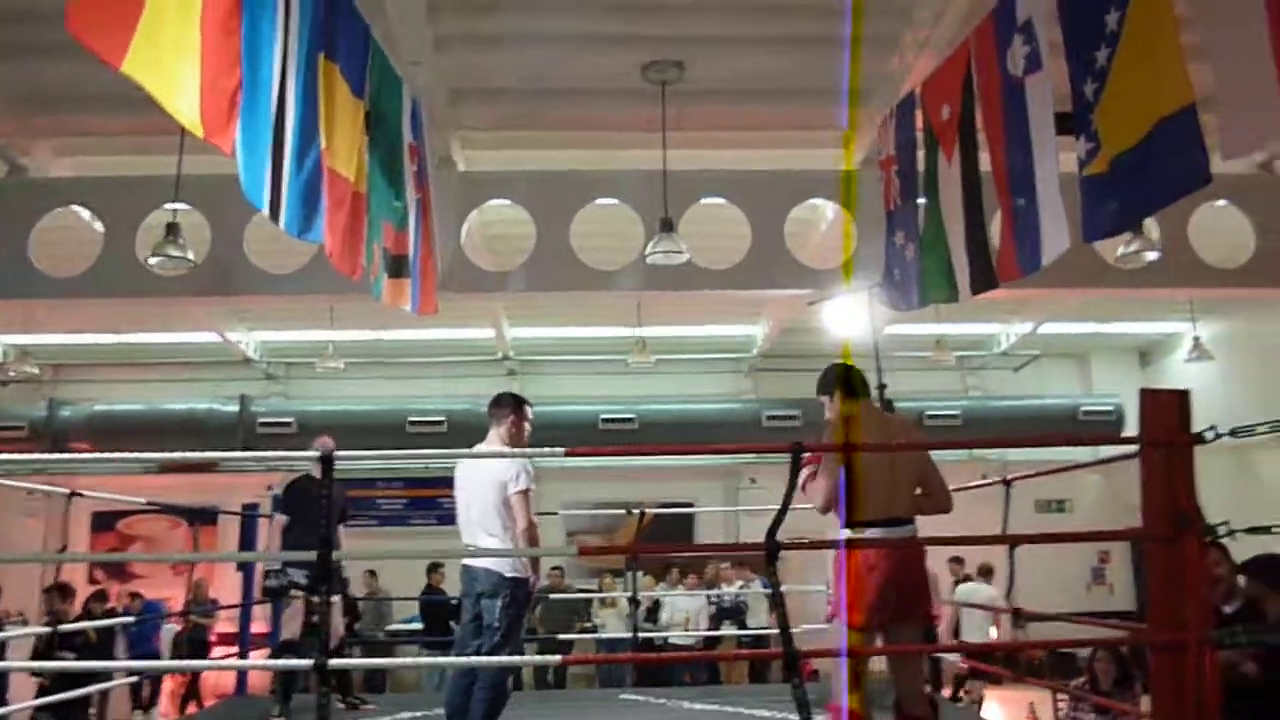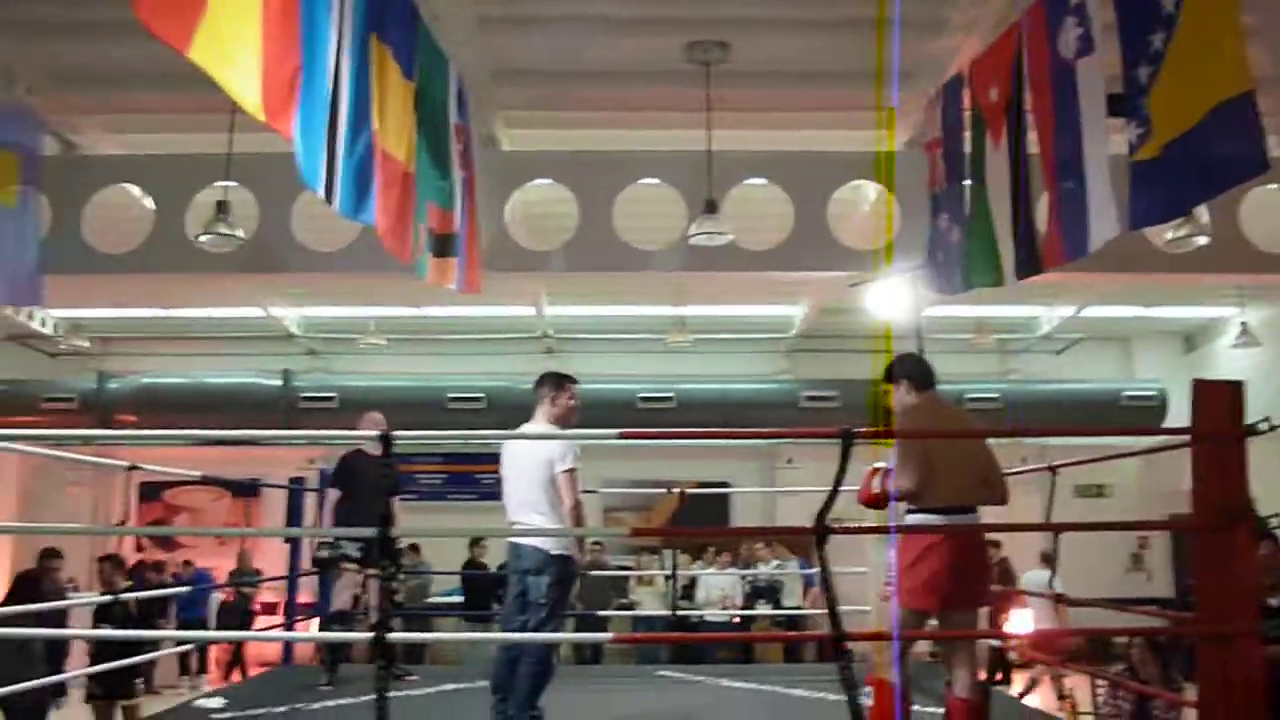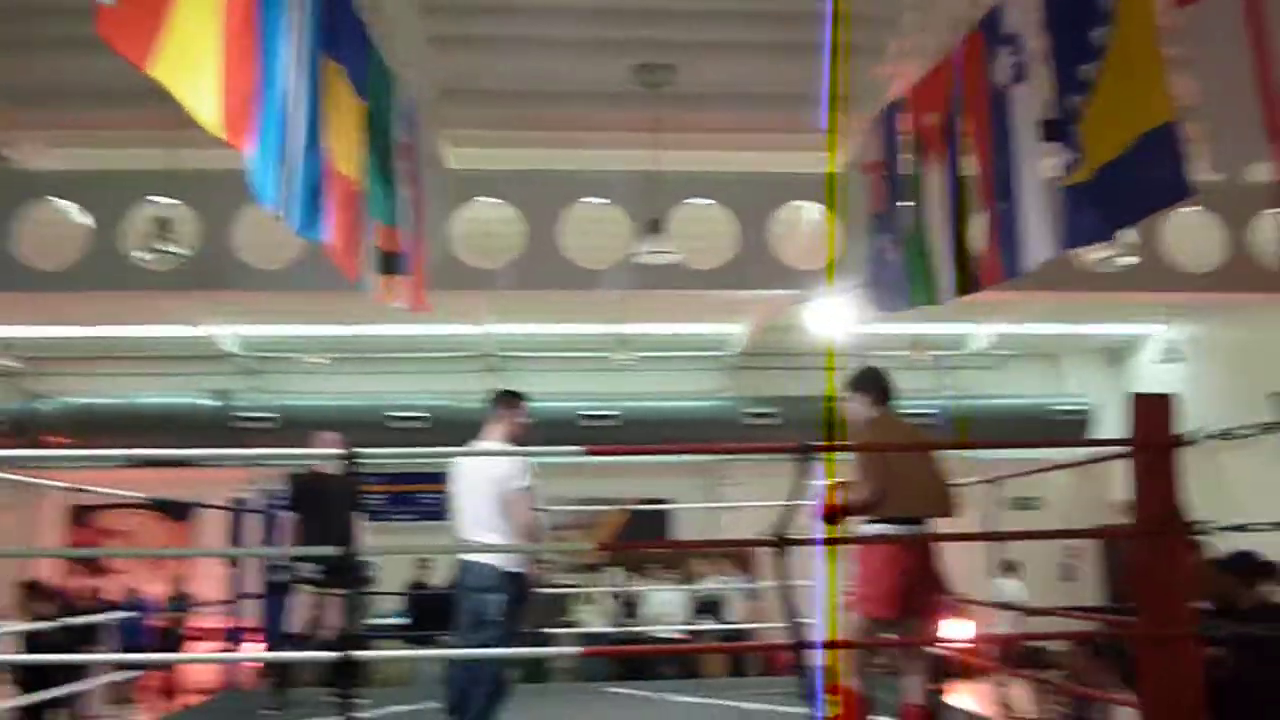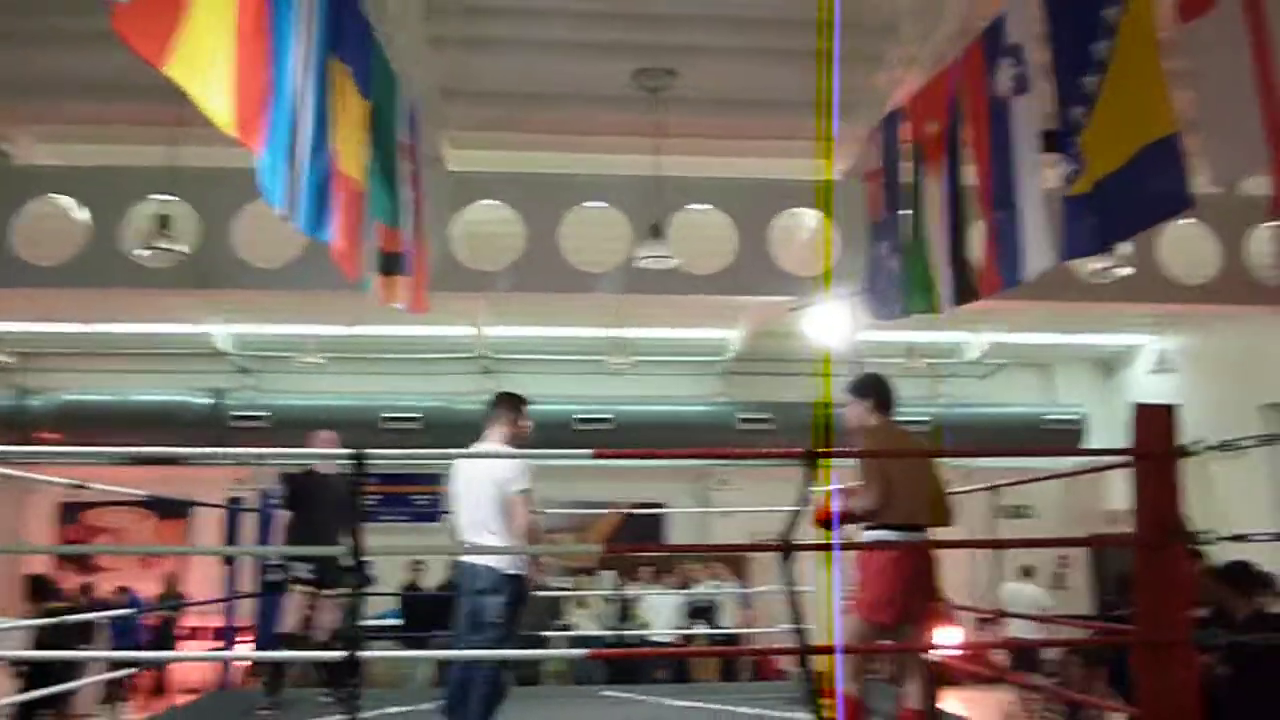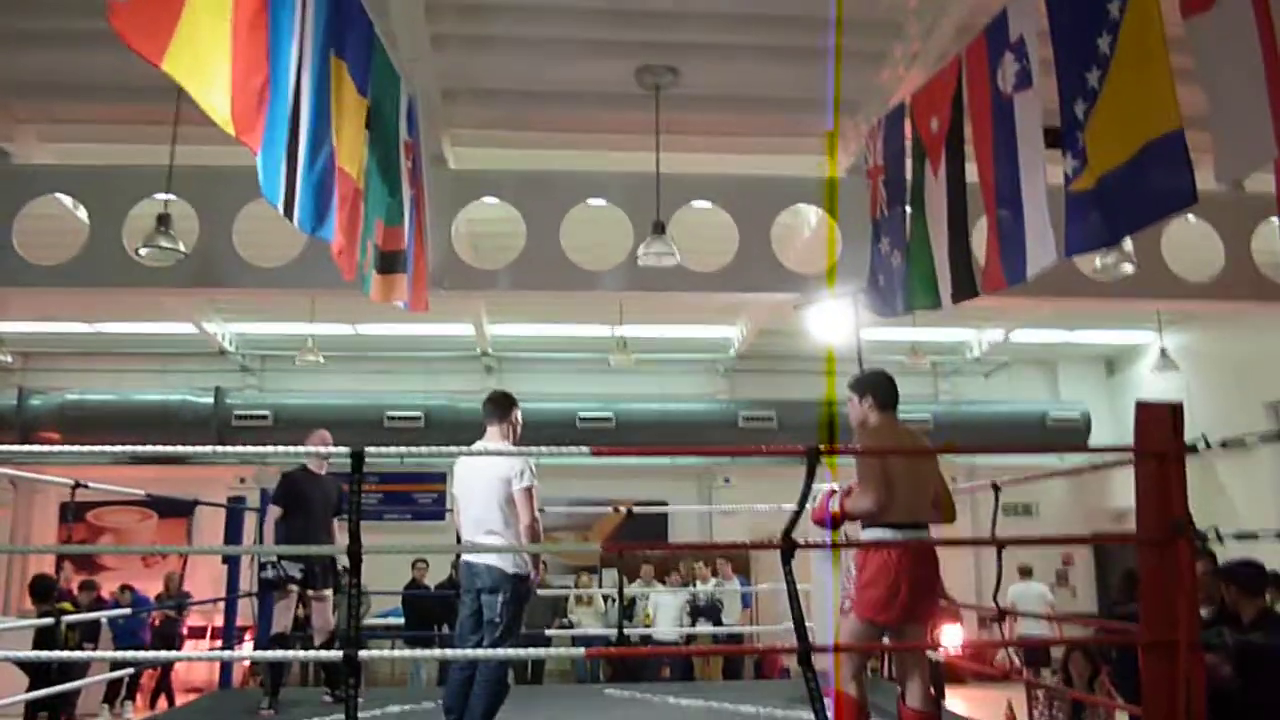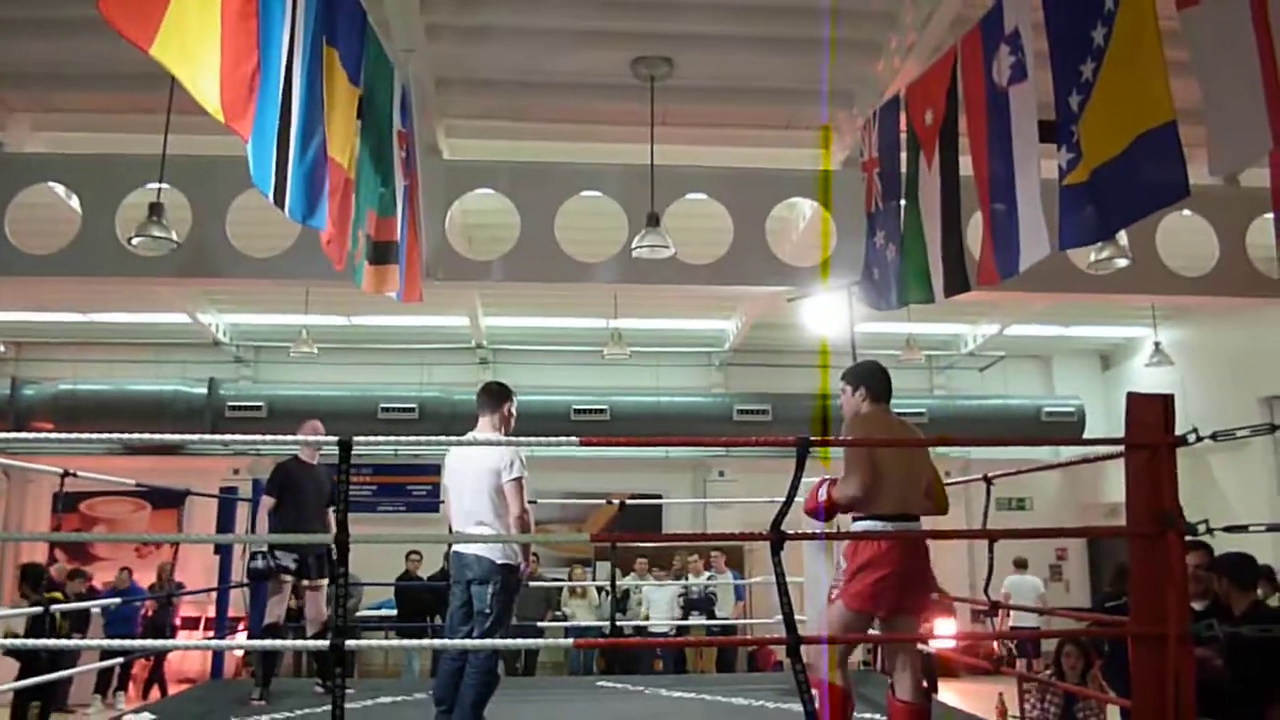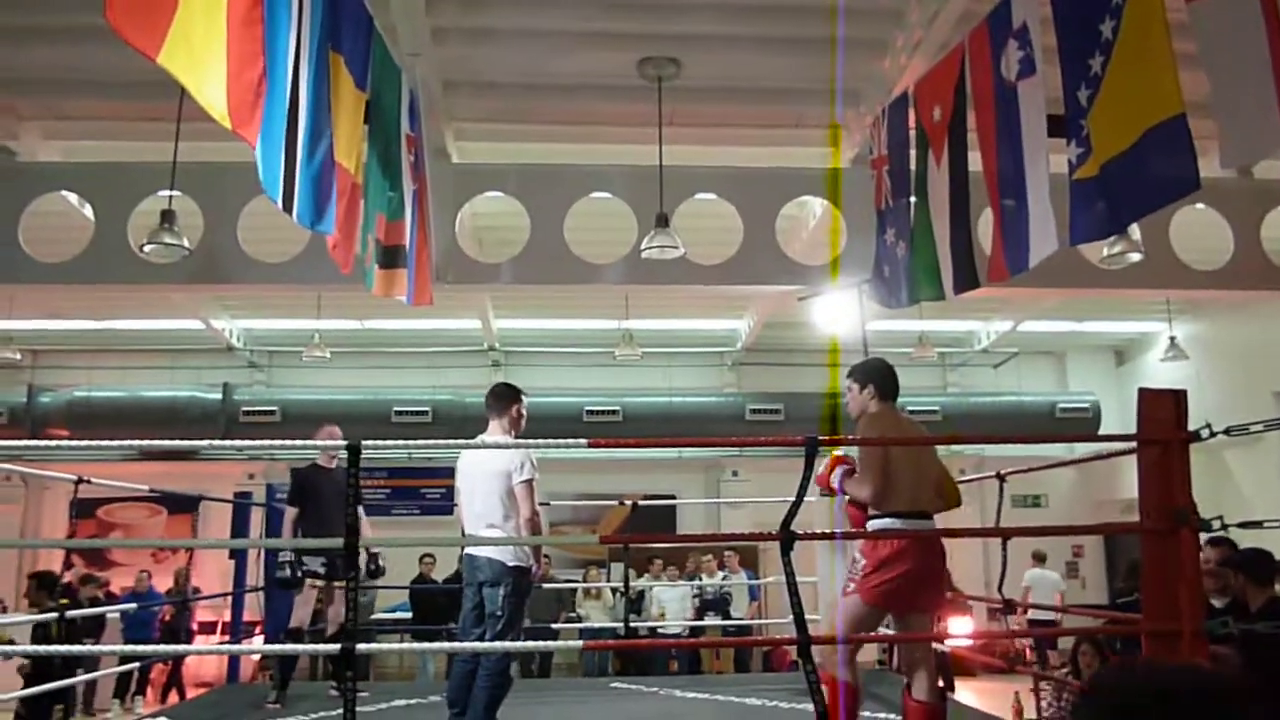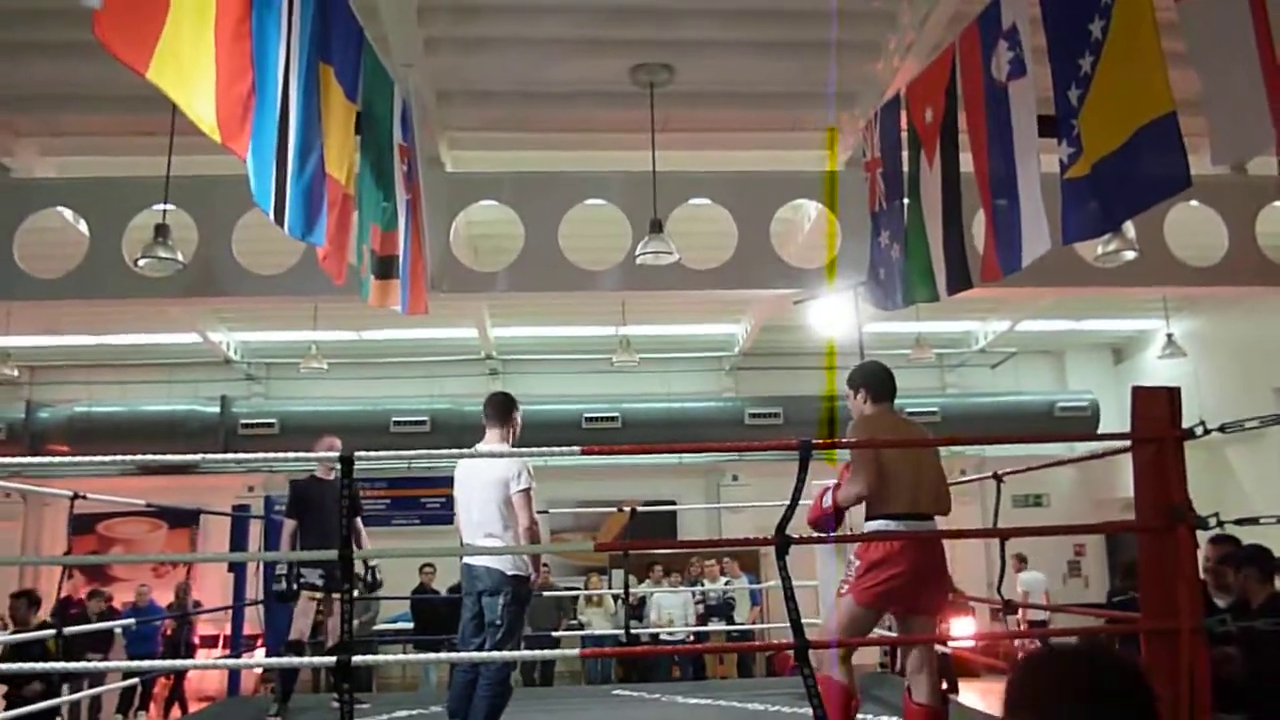
dt=0.4s
person 1, frame 1
left shoulder: (842, 429)
right shoulder: (906, 431)
left elbow: (823, 501)
right elbow: (942, 501)
left wrist: (810, 477)
left hip: (866, 555)
right hip: (907, 551)
left knee: (848, 677)
right knee: (909, 677)
person 1, frame 2
left shoulder: (910, 415)
right shoulder: (967, 422)
left elbow: (909, 482)
right elbow: (998, 492)
left wrist: (881, 485)
left hip: (928, 540)
right hip: (968, 539)
right knee: (961, 659)
person 1, frame 3
left shoulder: (868, 428)
right shoulder: (916, 437)
left elbow: (867, 492)
right elbow: (944, 505)
left wrist: (840, 499)
left hip: (885, 548)
right hip: (917, 549)
left knee: (850, 661)
right knee: (913, 663)
person 1, frame 4
left shoulder: (871, 438)
right shoulder: (916, 446)
left elbow: (873, 499)
right elbow: (942, 514)
left wrist: (840, 507)
left hip: (886, 555)
right hip: (917, 555)
left knee: (847, 664)
right knee: (911, 666)
person 1, frame 5
left shoulder: (871, 435)
right shoulder: (920, 444)
left elbow: (873, 500)
right elbow: (946, 511)
left wrist: (838, 505)
left hip: (886, 556)
right hip: (921, 556)
left knee: (846, 667)
right knee: (913, 668)
person 1, frame 6
left shoulder: (859, 424)
right shoulder: (912, 436)
left elbow: (857, 486)
right elbow: (939, 502)
left wrist: (827, 495)
left hip: (876, 548)
right hip: (912, 548)
left knee: (826, 656)
right knee: (903, 661)
person 1, frame 7
left shoulder: (872, 423)
right shoulder: (917, 432)
left elbow: (869, 490)
right elbow: (951, 496)
left wrist: (839, 477)
left hip: (890, 546)
right hip: (925, 545)
left knee: (837, 650)
right knee: (918, 660)
person 1, frame 8
left shoulder: (865, 426)
right shoulder: (921, 435)
left elbow: (861, 486)
right elbow: (942, 503)
left wrist: (832, 500)
left hip: (888, 547)
right hip: (926, 547)
left knee: (830, 651)
right knee: (920, 663)
person 2, frame 1
left shoulder: (465, 463)
right shoulder: (514, 462)
right elbow: (524, 526)
right wrist: (534, 570)
left hip: (472, 567)
right hip: (506, 571)
left knee: (467, 654)
right knee: (495, 659)
person 2, frame 2
left shoulder: (512, 441)
right shoulder: (559, 442)
right elbow: (570, 504)
right wrist: (579, 546)
left hip: (518, 545)
right hip: (552, 549)
left knee: (514, 628)
right knee: (540, 635)
person 2, frame 3
left shoulder: (462, 459)
right shoulder: (512, 459)
right elbow: (524, 521)
right wrist: (534, 562)
left hip: (469, 562)
right hip: (504, 566)
left knee: (467, 646)
right knee: (494, 651)
person 2, frame 4
left shoulder: (464, 461)
right shoulder: (513, 462)
right elbow: (524, 524)
right wrist: (532, 565)
left hip: (469, 564)
right hip: (504, 569)
left knee: (466, 648)
right knee: (492, 654)
person 2, frame 5
left shoulder: (463, 461)
right shoulder: (515, 461)
right elbow: (528, 522)
right wrist: (535, 565)
left hip: (470, 565)
right hip: (505, 568)
left knee: (465, 649)
right knee: (494, 655)
person 2, frame 6
left shoulder: (455, 451)
right shoulder: (506, 452)
right elbow: (518, 513)
right wrist: (526, 555)
left hip: (460, 554)
right hip: (496, 558)
left knee: (456, 641)
right knee: (484, 647)
person 2, frame 7
left shoulder: (466, 454)
right shoulder: (517, 454)
right elbow: (528, 515)
right wrist: (537, 557)
left hip: (473, 557)
right hip: (507, 561)
left knee: (469, 644)
right knee: (496, 649)
person 2, frame 8
left shoulder: (463, 464)
right shoulder: (514, 463)
right elbow: (527, 525)
right wrist: (536, 567)
left hip: (471, 567)
right hip: (506, 570)
left knee: (469, 654)
right knee: (497, 659)
person 3, frame 1
left shoulder: (338, 493)
right shoulder: (297, 487)
right elbow: (278, 527)
left wrist: (342, 571)
right wrist: (272, 567)
left hip: (327, 569)
right hip: (298, 566)
left knee: (336, 633)
right knee: (291, 634)
person 3, frame 2
left shoulder: (390, 467)
right shoulder: (349, 461)
right elbow: (331, 501)
left wrist: (395, 543)
left hip: (378, 543)
right hip: (350, 540)
left knee: (379, 606)
right knee: (342, 602)
left ankle: (388, 663)
person 3, frame 3
left shoulder: (349, 483)
right shoulder: (305, 481)
left elbow: (355, 523)
right elbow: (290, 522)
left wrist: (361, 558)
left hip: (340, 562)
right hip: (310, 561)
left knee: (334, 627)
right knee: (299, 622)
left ankle: (340, 684)
person 3, frame 4
left shoulder: (345, 484)
right shoulder: (300, 480)
left elbow: (354, 523)
right elbow: (285, 521)
left wrist: (361, 558)
left hip: (333, 563)
right hip: (303, 561)
left knee: (328, 628)
right knee: (290, 626)
left ankle: (335, 685)
right ankle: (272, 691)
person 3, frame 5
left shoulder: (334, 486)
right shoulder: (292, 479)
right elbow: (271, 519)
left wrist: (337, 563)
right wrist: (268, 558)
left hip: (320, 563)
right hip: (290, 560)
left knee: (325, 629)
right knee: (281, 628)
left ankle: (333, 687)
right ankle: (271, 693)
person 3, frame 6
left shoulder: (326, 476)
right shoulder: (285, 469)
right elbow: (264, 510)
left wrist: (333, 553)
right wrist: (260, 549)
left hip: (315, 554)
right hip: (284, 551)
left knee: (318, 619)
right knee: (274, 619)
left ankle: (325, 679)
right ankle: (262, 684)
person 3, frame 7
left shoulder: (347, 477)
right shoulder: (304, 476)
left elbow: (360, 517)
right elbow: (289, 519)
left wrist: (372, 551)
right wrist: (286, 557)
left hip: (342, 557)
right hip: (312, 556)
left knee: (338, 622)
right knee: (299, 621)
left ankle: (339, 681)
right ankle: (279, 686)
person 3, frame 8
right shoulder: (302, 488)
left elbow: (358, 529)
right elbow: (288, 532)
left wrist: (370, 564)
right wrist: (282, 570)
left hip: (340, 568)
right hip: (311, 568)
left knee: (338, 634)
right knee: (299, 633)
left ankle: (341, 692)
